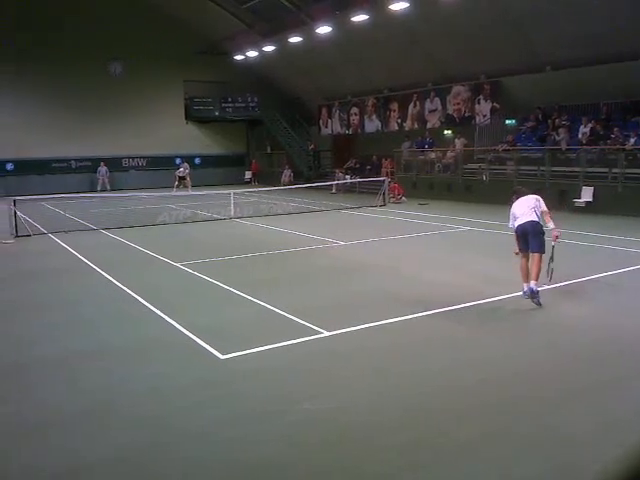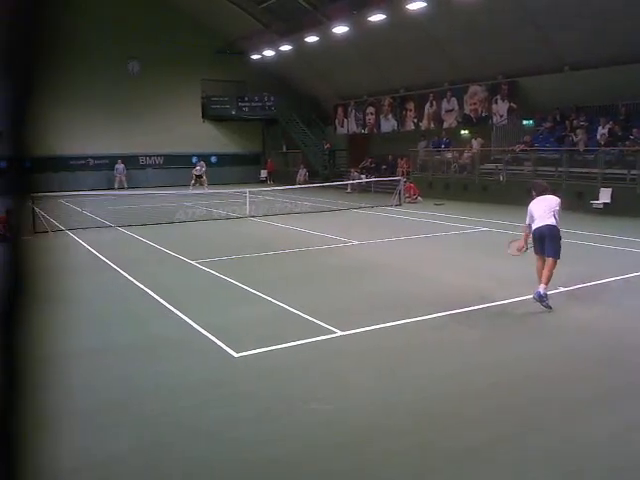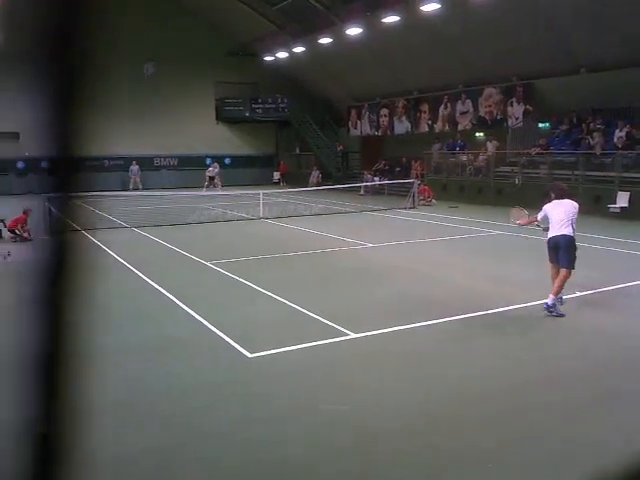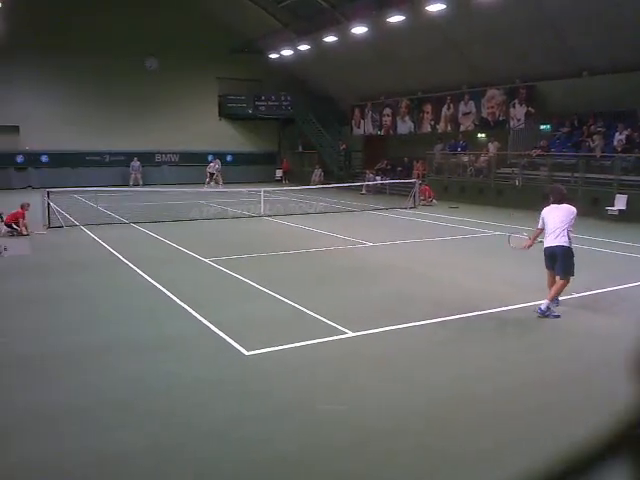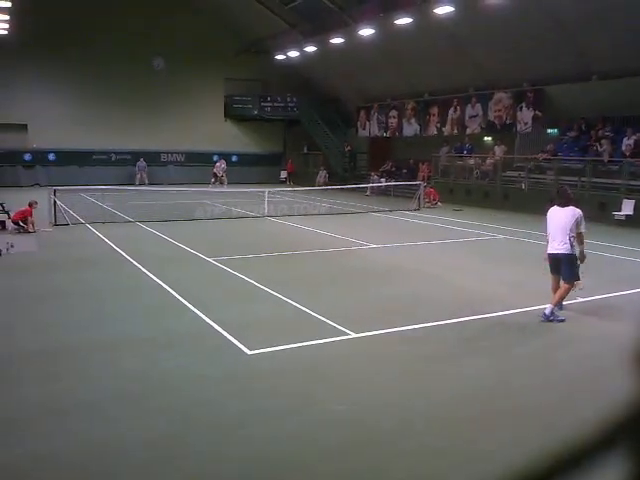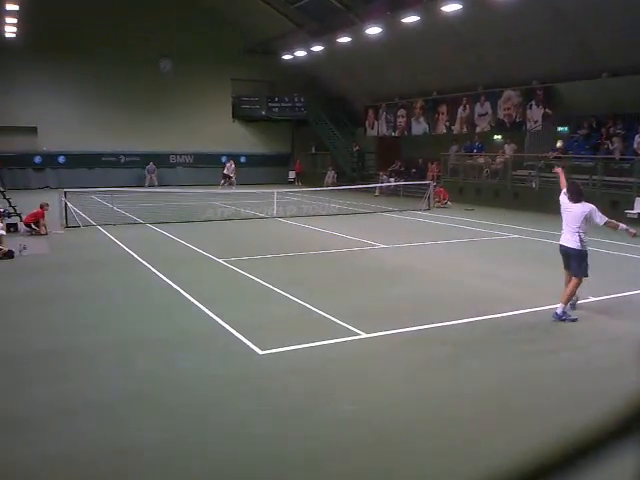
dt=0.3s
person 1, frame 1
left shoulder: (514, 206)
right shoulder: (535, 198)
right elbow: (545, 215)
left wrist: (519, 247)
right wrist: (553, 229)
left hip: (520, 227)
right hip: (533, 224)
left knee: (524, 257)
right knee: (536, 257)
left ankle: (526, 289)
right ankle: (533, 287)
person 1, frame 2
left shoulder: (532, 204)
right shoulder: (556, 199)
left elbow: (528, 226)
left wrist: (524, 241)
left hip: (537, 230)
right hip: (551, 228)
left knee: (540, 259)
right knee: (551, 262)
left ankle: (542, 289)
right ankle: (541, 292)
person 1, frame 3
left shoulder: (548, 206)
right shoulder: (574, 205)
left elbow: (536, 218)
left wrist: (524, 222)
left hip: (552, 238)
right hip: (567, 238)
left knee: (555, 267)
right knee: (565, 272)
left ankle: (556, 296)
right ankle: (550, 302)
person 1, frame 4
left shoulder: (546, 210)
right shoulder: (572, 210)
left elbow: (540, 229)
left wrist: (531, 241)
left hip: (548, 247)
right hip: (563, 247)
left knee: (551, 272)
right knee: (564, 279)
left ankle: (552, 297)
right ankle: (544, 307)
person 1, frame 5
left shoulder: (551, 211)
right shoulder: (577, 213)
right elbow: (579, 235)
right wrist: (582, 251)
left hip: (552, 251)
right hip: (567, 252)
left knee: (556, 277)
right knee: (568, 284)
left ankle: (557, 302)
right ankle: (549, 311)
person 1, frame 6
left shoulder: (564, 202)
right shoulder: (588, 208)
left elbow: (564, 187)
right elbow: (608, 223)
left wrist: (560, 173)
right wrist: (628, 230)
left hip: (563, 245)
right hip: (577, 248)
left knee: (569, 275)
right knee: (576, 280)
left ankle: (571, 300)
right ankle: (560, 311)
